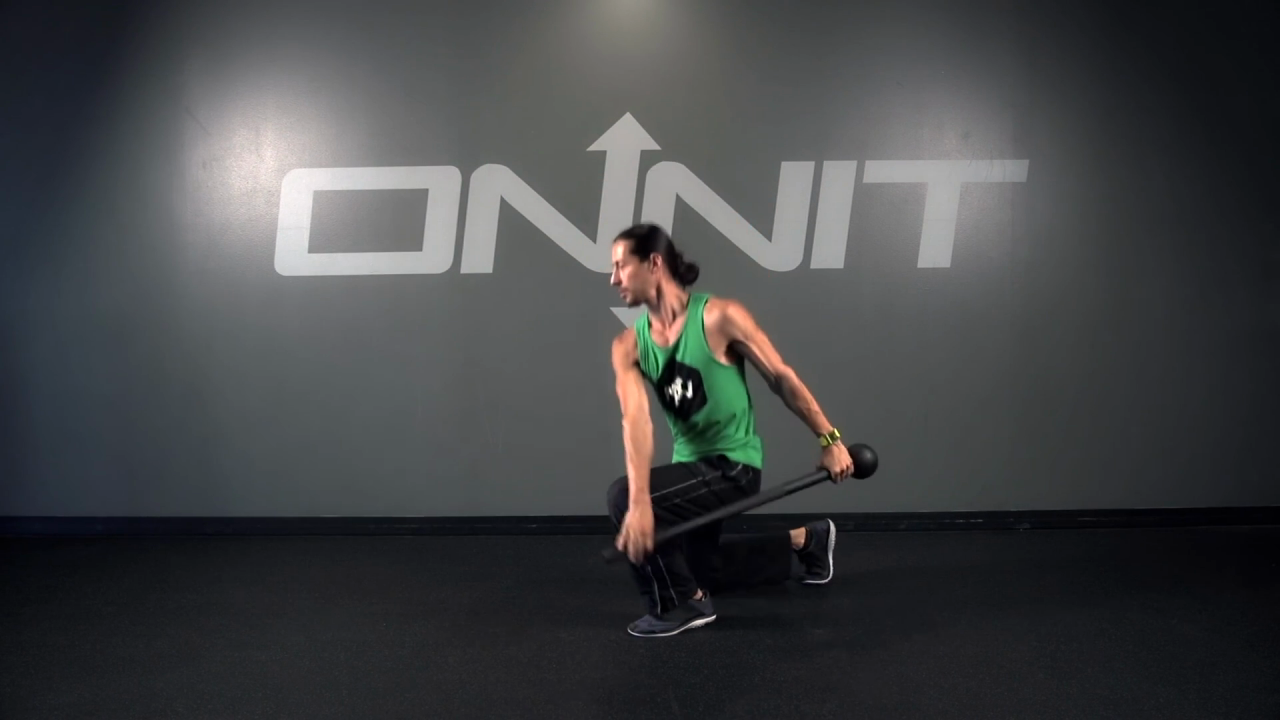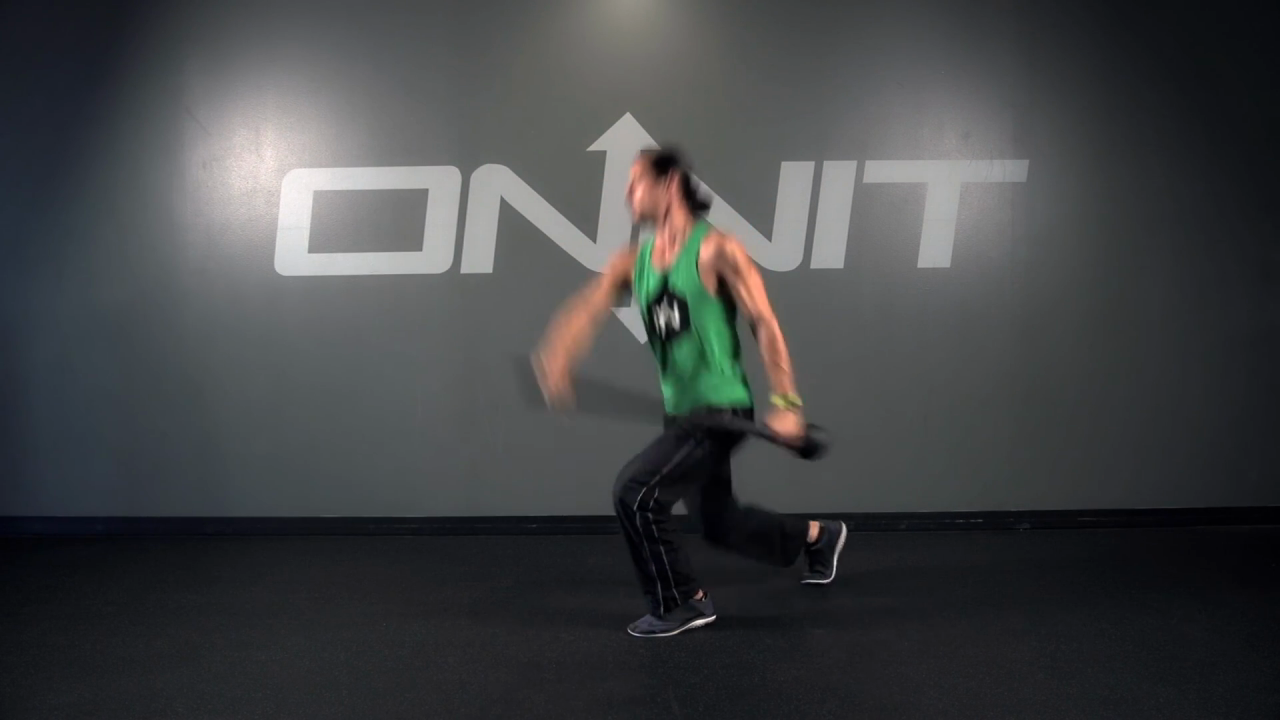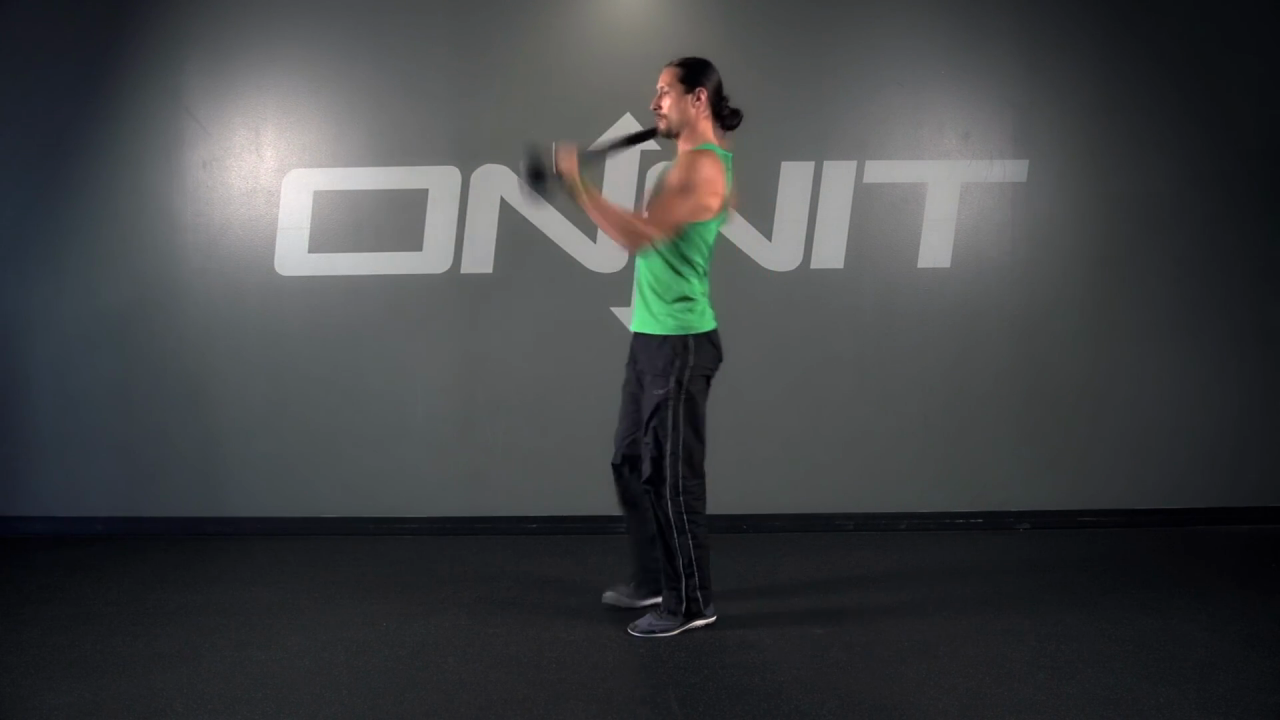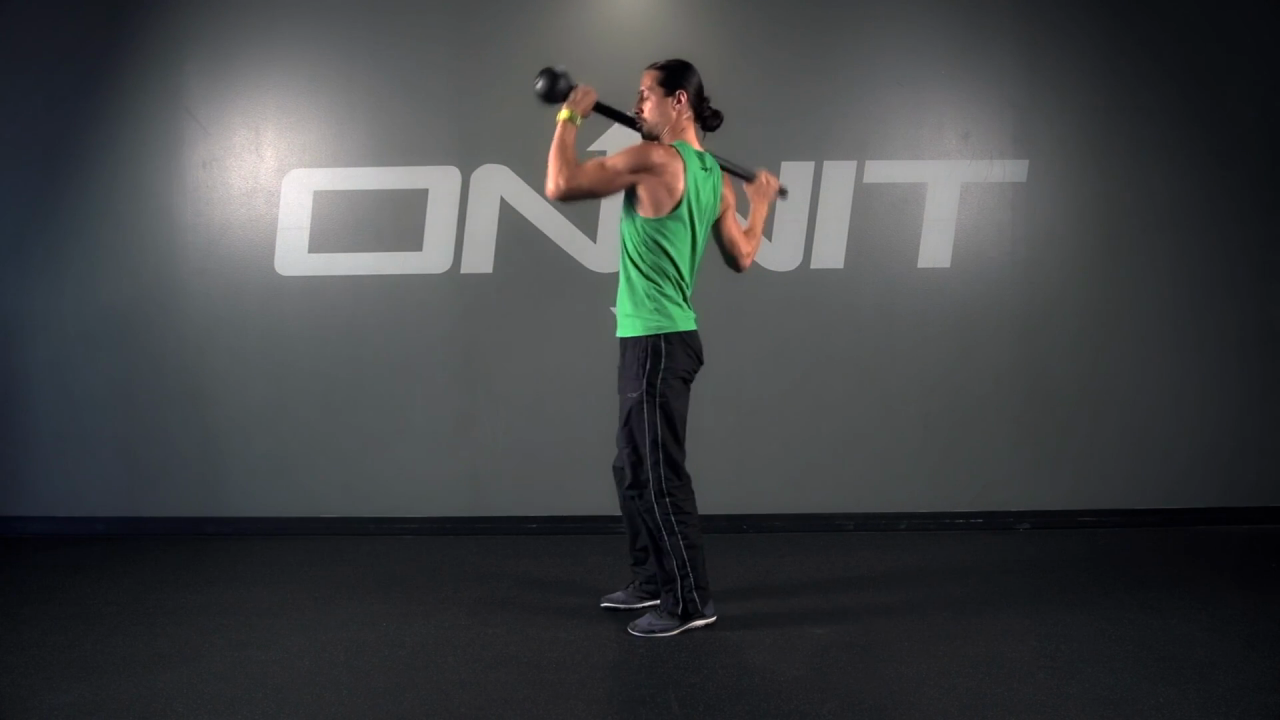
dt=0.4s
person 1, frame 1
left shoulder: (719, 316)
right shoulder: (628, 346)
left elbow: (782, 377)
right elbow: (636, 421)
left wrist: (829, 440)
right wrist: (637, 503)
left hip: (734, 464)
right hip: (691, 462)
left knee: (617, 495)
right knee: (703, 567)
left ankle: (683, 603)
right ankle: (807, 541)
person 1, frame 2
left shoulder: (716, 248)
right shoulder: (633, 258)
left elbow: (764, 325)
right elbow: (589, 306)
left wrist: (784, 402)
right wrist: (557, 355)
left hip: (719, 410)
right hip: (680, 412)
left knee: (636, 492)
right knee: (719, 523)
left ankle: (684, 603)
right ankle: (815, 538)
person 1, frame 3
left shoulder: (700, 167)
right shoulder: (694, 159)
left elbow: (637, 233)
left wrist: (576, 183)
left hip: (681, 343)
right hip: (650, 338)
left knee: (666, 475)
right knee: (631, 464)
left ankle: (690, 601)
right ankle: (655, 577)
person 1, frame 4
left shoulder: (654, 160)
right shoulder: (714, 177)
left elbow: (559, 186)
right elbow: (742, 256)
left wrist: (570, 116)
right wrist: (761, 201)
left hip: (655, 342)
right hip: (657, 338)
left knee: (657, 476)
right knee: (633, 471)
left ankle: (690, 601)
right ankle: (654, 580)
